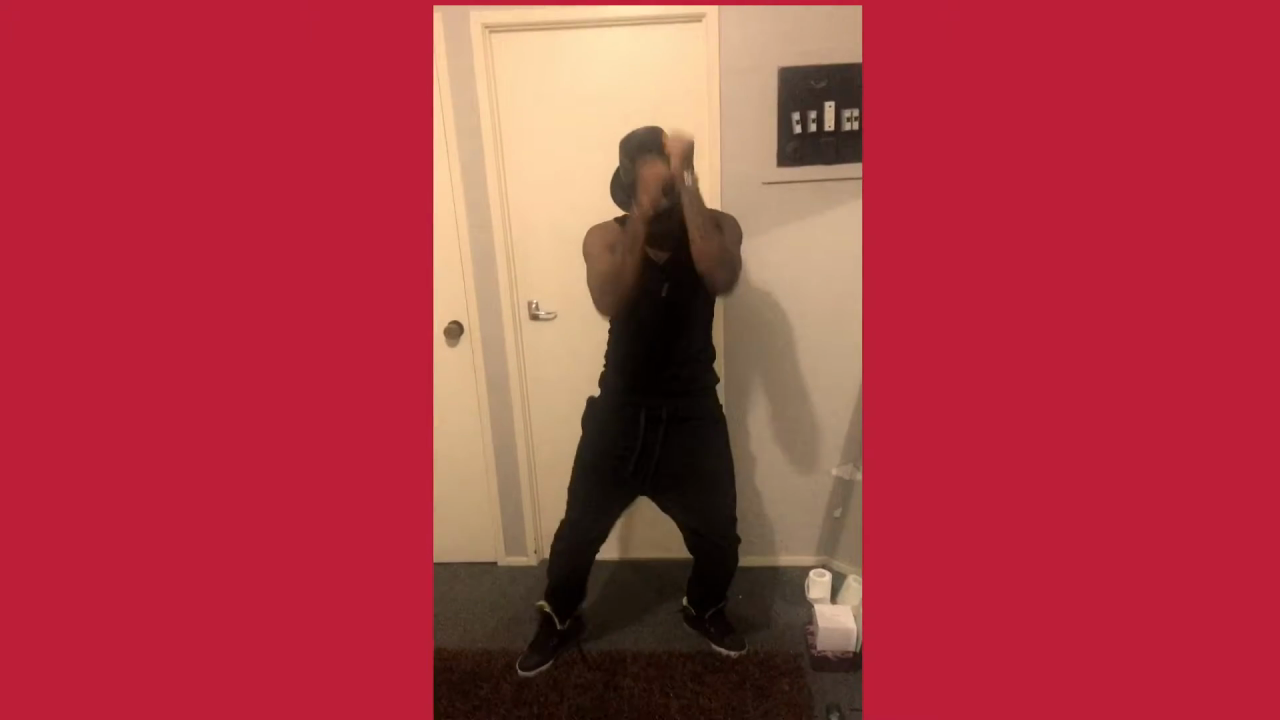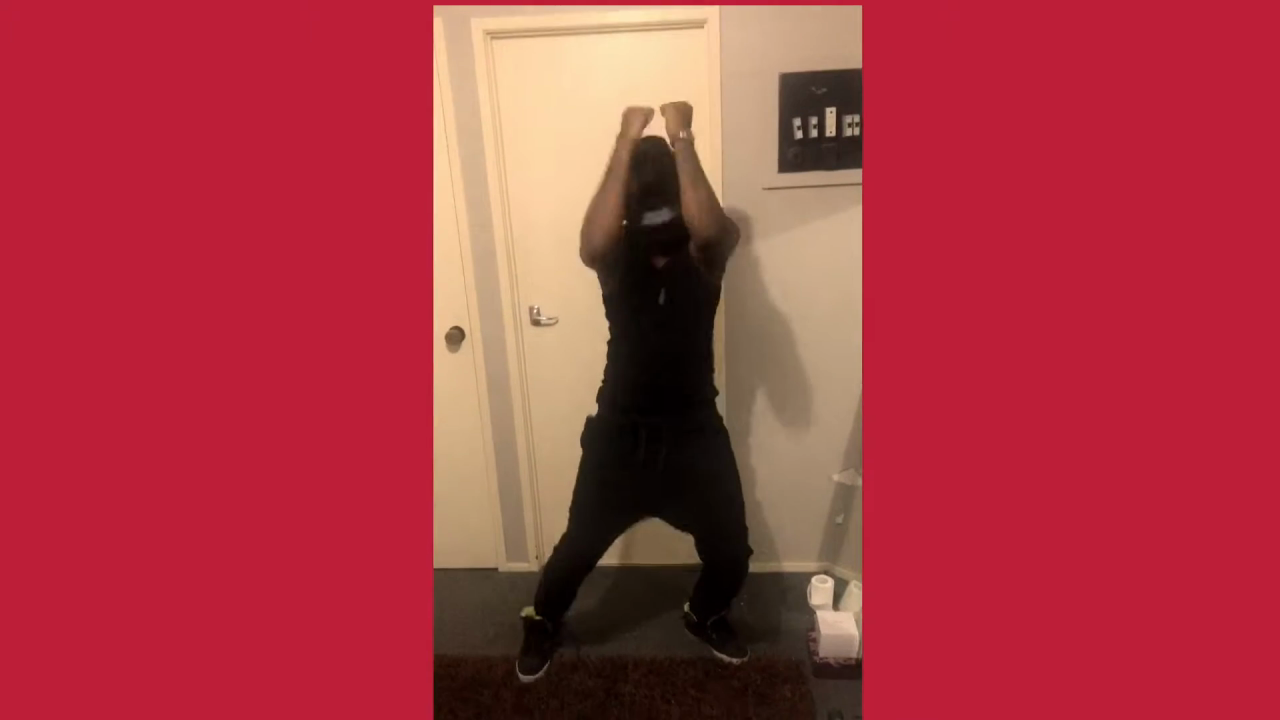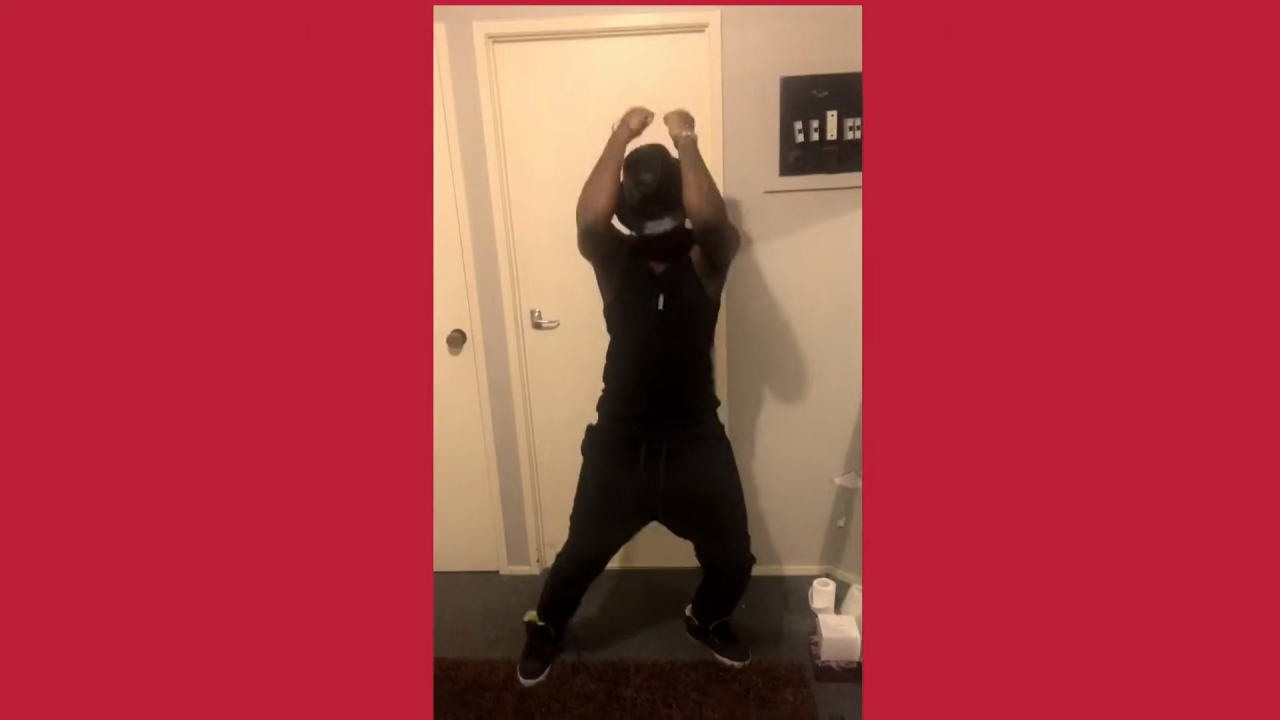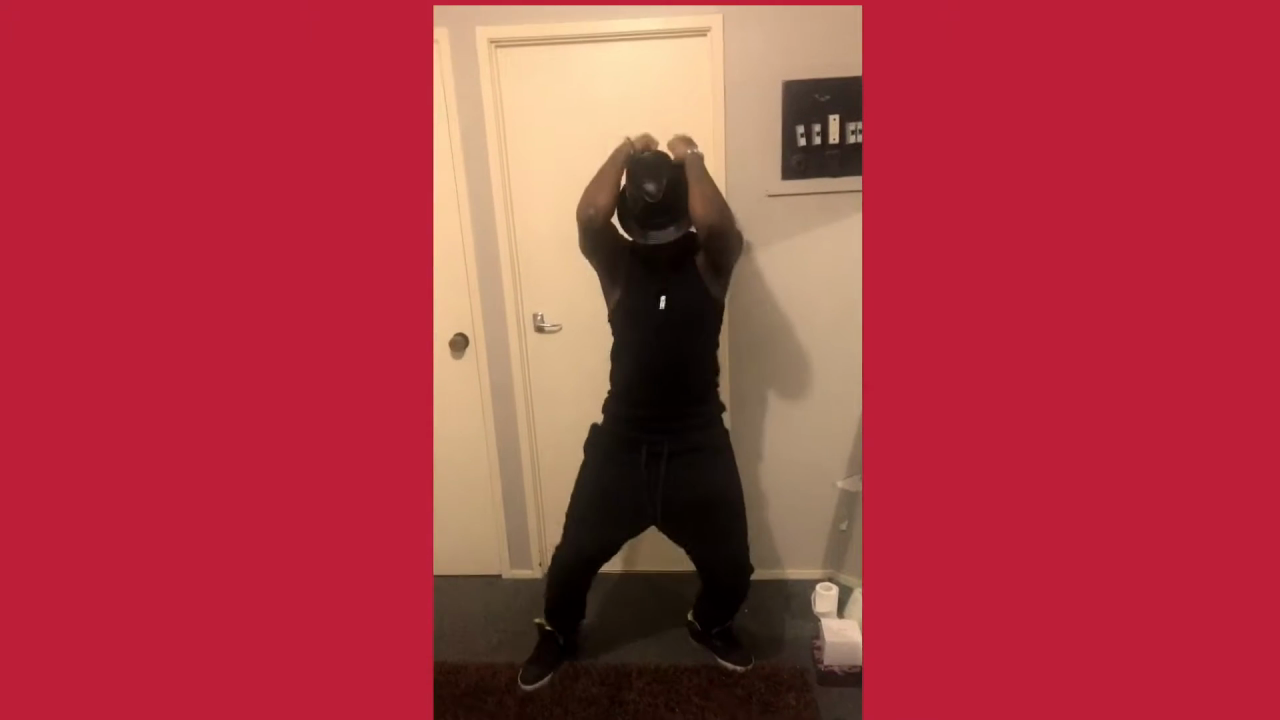
dt=0.1s
person 1, frame 1
left shoulder: (716, 227)
right shoulder: (604, 238)
left elbow: (719, 278)
right elbow: (610, 299)
left wrist: (686, 186)
right wrist: (644, 207)
left hip: (692, 415)
right hip: (620, 414)
left knee: (718, 535)
right knee: (579, 530)
left ankle: (704, 608)
right ankle: (558, 620)
person 1, frame 2
left shoulder: (708, 247)
right shoulder: (614, 250)
left elbow: (709, 225)
right elbow: (596, 240)
left wrist: (681, 139)
right wrist: (625, 145)
left hip: (694, 431)
right hip: (619, 431)
left knee: (731, 551)
right knee: (579, 546)
left ankle: (706, 615)
right ankle: (543, 623)
person 1, frame 3
left shoulder: (709, 252)
right shoulder: (612, 254)
left elbow: (708, 213)
right elbow: (590, 215)
left wrist: (684, 138)
right wrist: (623, 137)
left hip: (695, 440)
right hip: (620, 440)
left knee: (733, 560)
right knee: (582, 555)
left ankle: (708, 619)
right ankle: (545, 628)
person 1, frame 4
left shoulder: (714, 260)
right shoulder: (616, 263)
left elbow: (713, 219)
right elbow: (590, 215)
left wrist: (690, 156)
right wrist: (626, 153)
left hip: (698, 447)
right hip: (621, 445)
left knee: (732, 569)
right knee: (573, 559)
left ankle: (710, 625)
right ankle: (555, 636)
